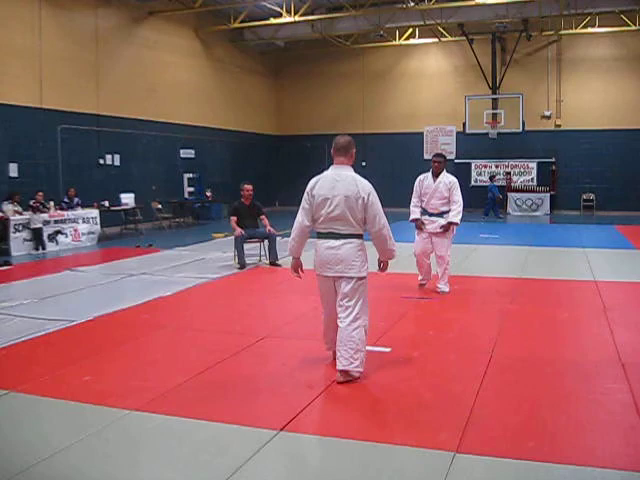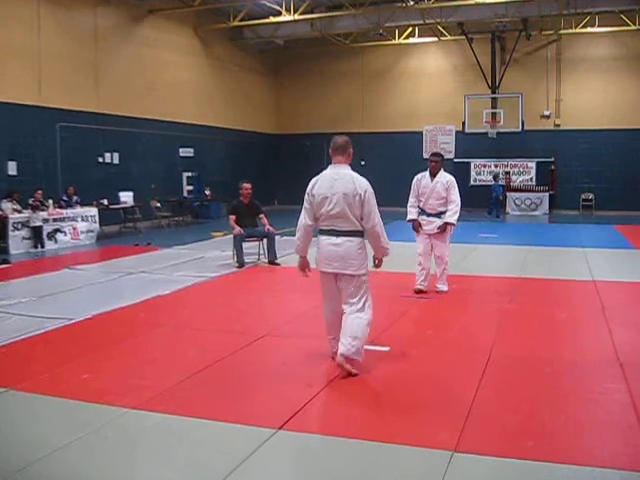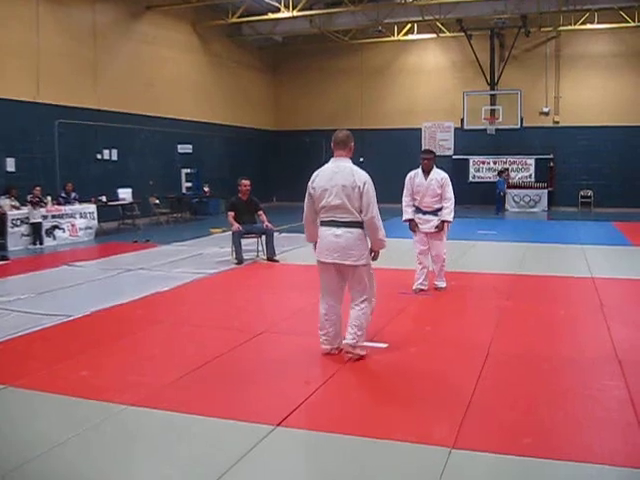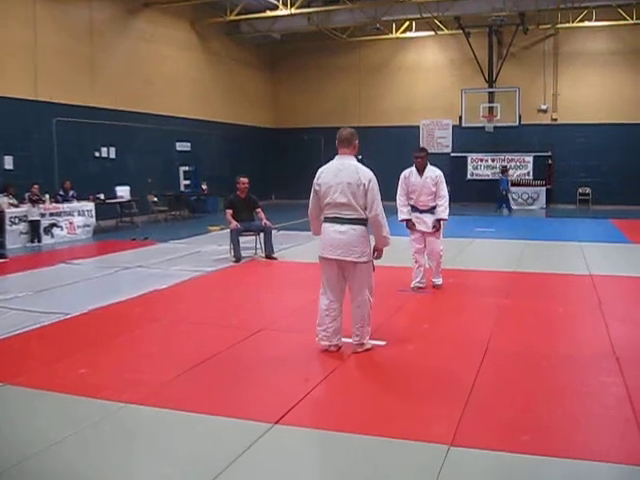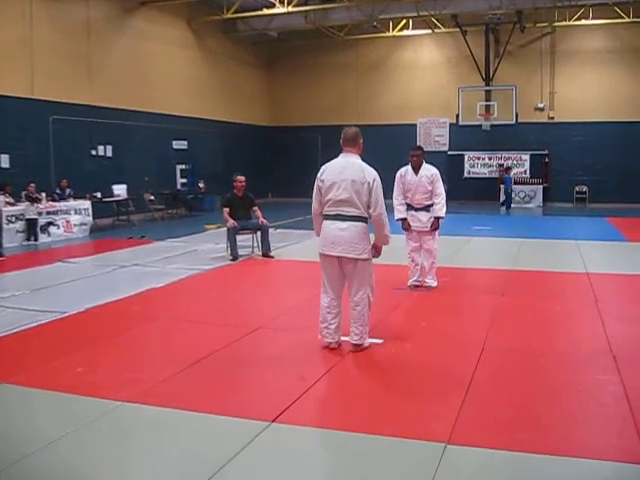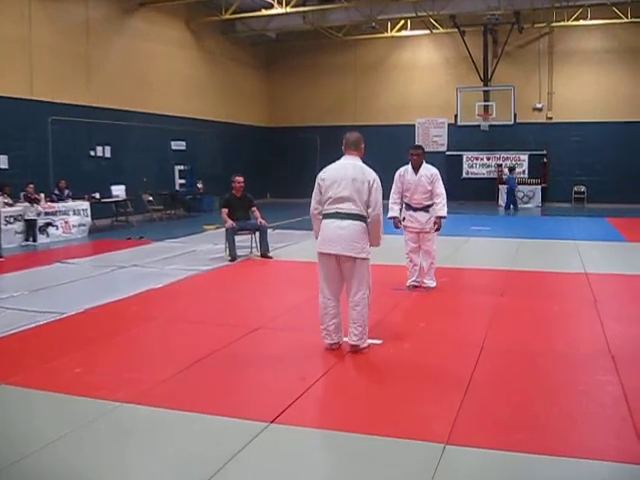
dt=0.2s
person 1, frame 1
left shoulder: (315, 183)
right shoulder: (362, 185)
left elbow: (303, 223)
right elbow: (378, 225)
left wrist: (295, 254)
right wrist: (386, 253)
left hip: (324, 251)
right hip: (351, 252)
left knee: (330, 308)
right knee: (351, 312)
left ankle: (335, 351)
right ankle: (347, 366)
person 1, frame 2
left shoulder: (316, 182)
right shoulder: (360, 183)
left elbow: (306, 223)
right elbow: (372, 223)
left wrist: (302, 254)
right wrist: (380, 251)
left hip: (326, 248)
right hip: (352, 249)
left knee: (331, 303)
right knee: (357, 305)
left ankle: (337, 348)
right ankle: (347, 353)
person 1, frame 3
left shoulder: (317, 176)
right shoulder: (360, 176)
left elbow: (309, 215)
right elbow: (370, 215)
left wrist: (314, 239)
right wrist: (376, 243)
left hip: (326, 240)
right hip: (352, 240)
left knee: (329, 297)
right knee: (362, 296)
left ankle: (331, 344)
right ankle: (354, 344)
person 1, frame 4
left shoulder: (322, 172)
right shoulder: (365, 173)
left elbow: (313, 210)
right elbow: (375, 213)
left wrist: (320, 232)
right wrist: (380, 242)
left hip: (329, 236)
right hip: (355, 237)
left knee: (329, 293)
right knee: (360, 294)
left ankle: (328, 340)
right ankle: (360, 341)
person 1, frame 5
left shoulder: (325, 170)
right shoulder: (369, 173)
left elbow: (316, 208)
right elbow: (377, 212)
left wrist: (322, 233)
right wrist: (380, 240)
left hip: (330, 234)
right hip: (356, 235)
left knee: (330, 291)
right knee: (360, 291)
left ankle: (330, 338)
right ankle: (358, 340)
person 1, frame 6
left shoulder: (326, 172)
right shoulder: (369, 175)
left elbow: (315, 209)
right elbow: (375, 214)
right wrist: (373, 241)
left hip: (328, 233)
right hip: (354, 233)
left knee: (328, 292)
right knee: (358, 292)
left ankle: (332, 338)
right ankle: (357, 340)
person 2, frame 1
left shoulder: (451, 181)
right shoulder: (421, 179)
left elbow: (457, 203)
right elbow: (415, 200)
left wrist: (450, 222)
right wrist: (417, 219)
left hip: (443, 221)
right hip: (424, 221)
left knee: (443, 255)
right knee: (420, 252)
left ankle: (442, 285)
right ankle: (424, 278)
person 2, frame 2
left shoulder: (449, 180)
right shoulder: (419, 178)
left elbow: (454, 203)
right elbow: (413, 200)
left wrist: (447, 222)
right wrist: (414, 219)
left hip: (441, 221)
right hip: (423, 221)
left knee: (441, 256)
right knee: (422, 254)
left ankle: (441, 285)
right ankle: (421, 284)
person 2, frame 3
left shoulder: (442, 176)
right shoulder: (412, 176)
left elbow: (448, 200)
right elbow: (407, 199)
left wrist: (444, 220)
right wrist: (410, 219)
left hip: (437, 218)
right hip: (419, 219)
left knee: (439, 253)
right knee: (421, 253)
left ankle: (440, 282)
right ankle: (420, 284)
person 2, frame 4
left shoulder: (437, 174)
right shoulder: (406, 175)
left elbow: (442, 198)
right elbow: (402, 198)
left wrist: (439, 219)
right wrist: (407, 219)
left hip: (433, 217)
right hip: (415, 217)
left knee: (435, 250)
right knee: (417, 251)
left ankle: (437, 279)
right ankle: (418, 281)
person 2, frame 5
left shoulder: (432, 172)
right shoulder: (402, 173)
left elbow: (439, 196)
right elbow: (398, 197)
left wrist: (437, 218)
right wrist: (402, 218)
left hip: (428, 215)
right hip: (411, 215)
left knee: (429, 250)
right knee: (413, 250)
left ankle: (430, 281)
right ankle: (415, 280)
person 2, frame 6
left shoulder: (432, 172)
right shoulder: (401, 172)
left elbow: (440, 196)
right elbow: (395, 195)
left wrist: (439, 217)
right wrist: (395, 216)
left hip: (428, 215)
right hip: (409, 215)
left knee: (428, 250)
right knee: (411, 250)
left ankle: (428, 281)
right ankle: (413, 280)
